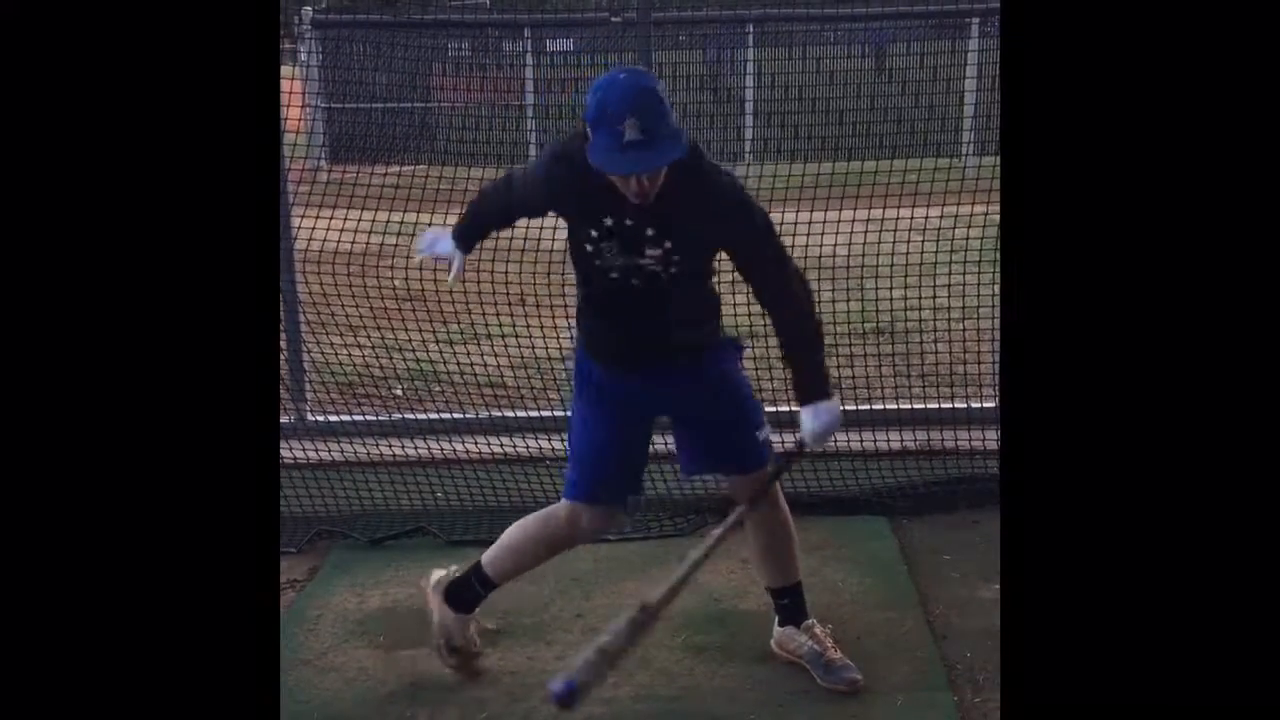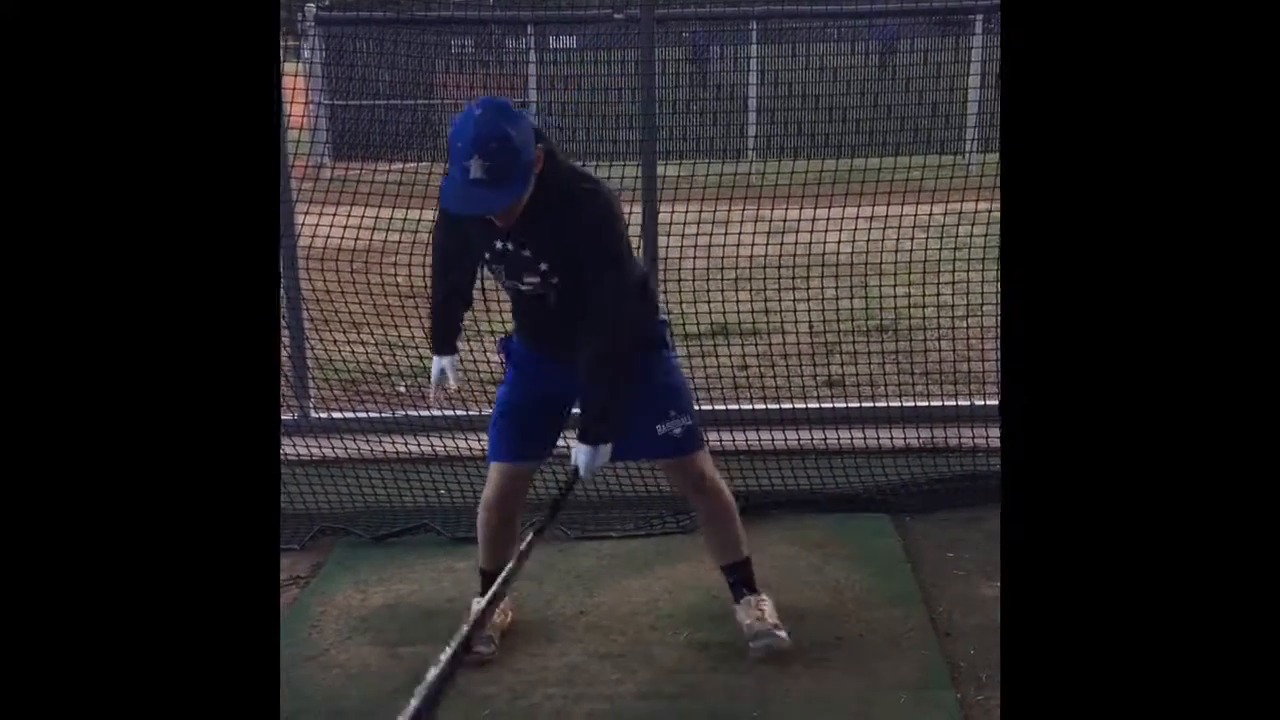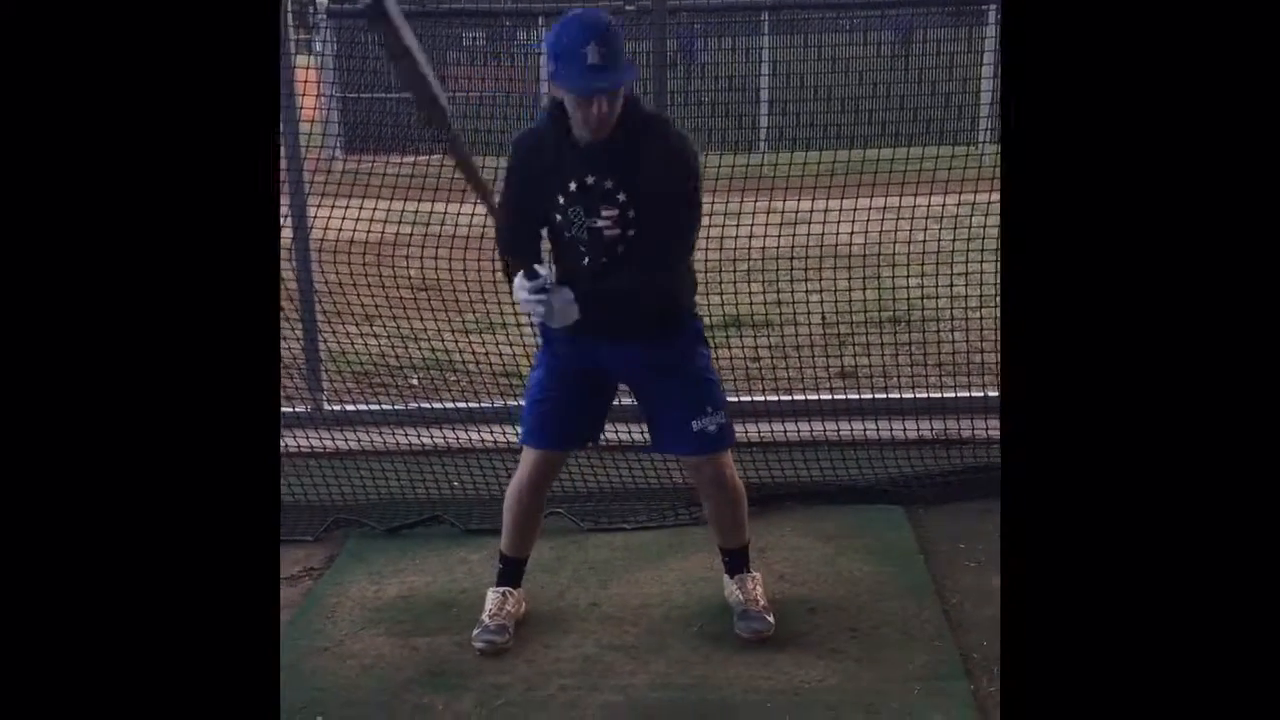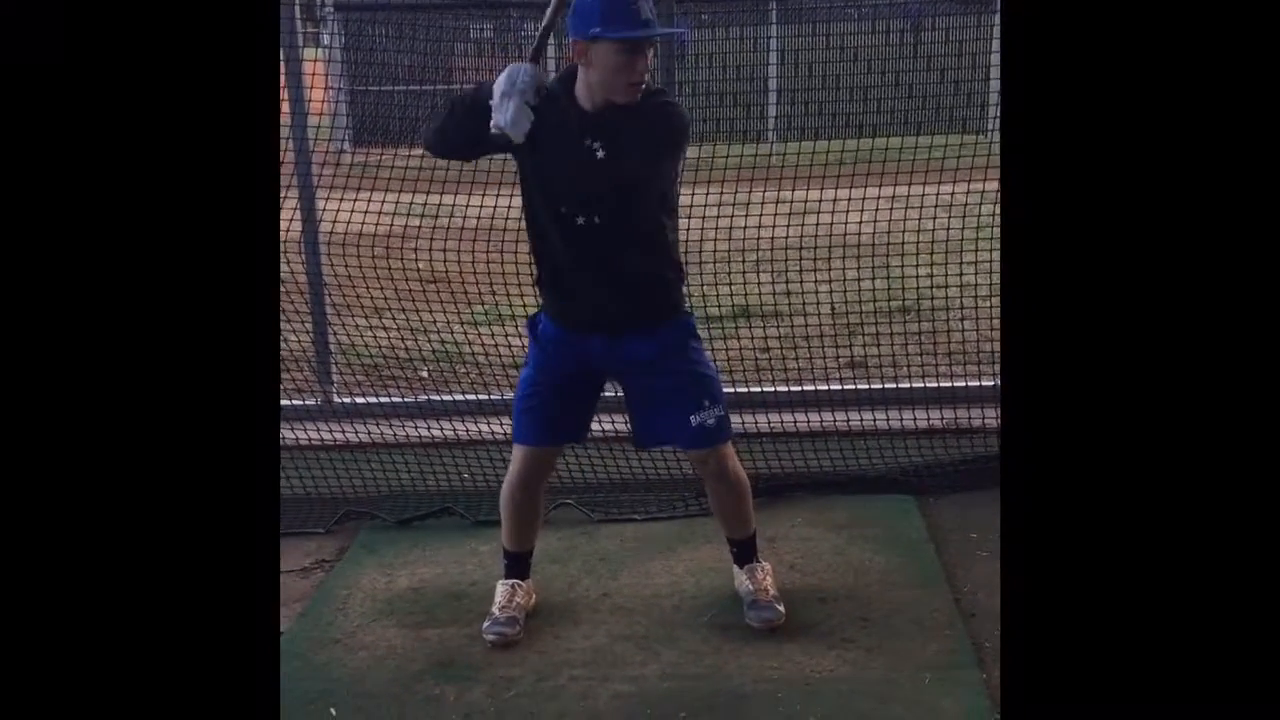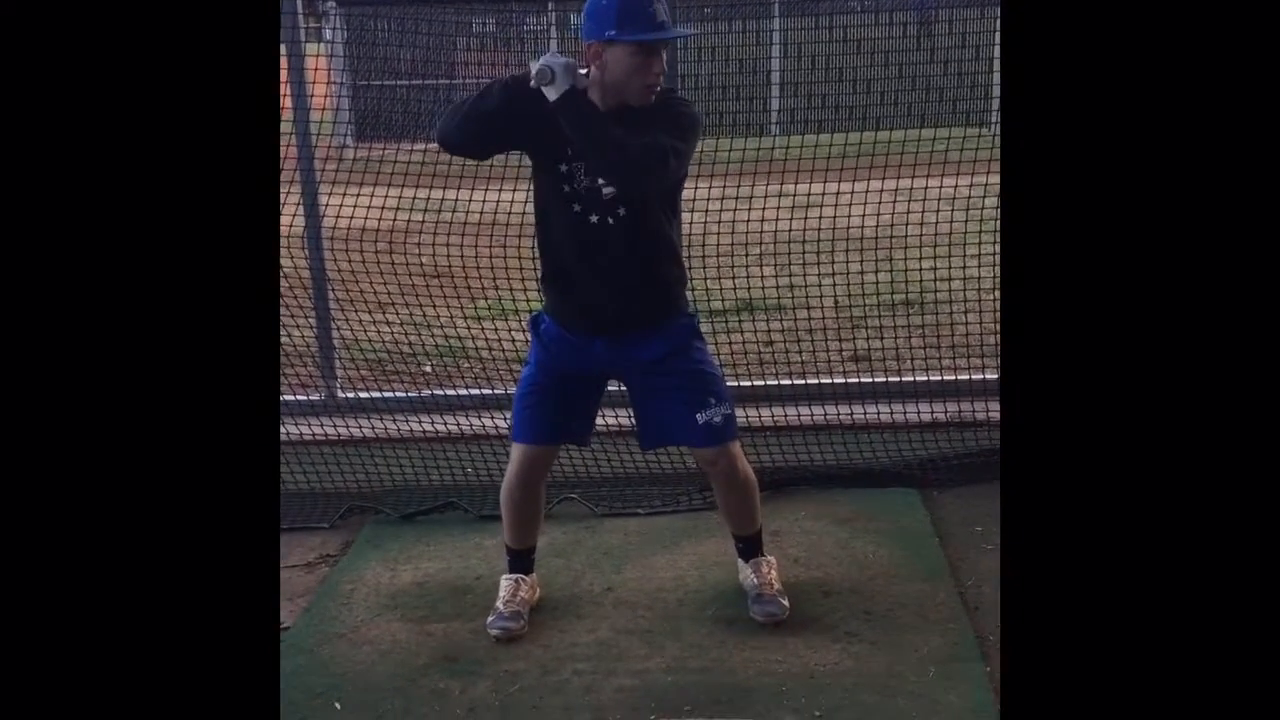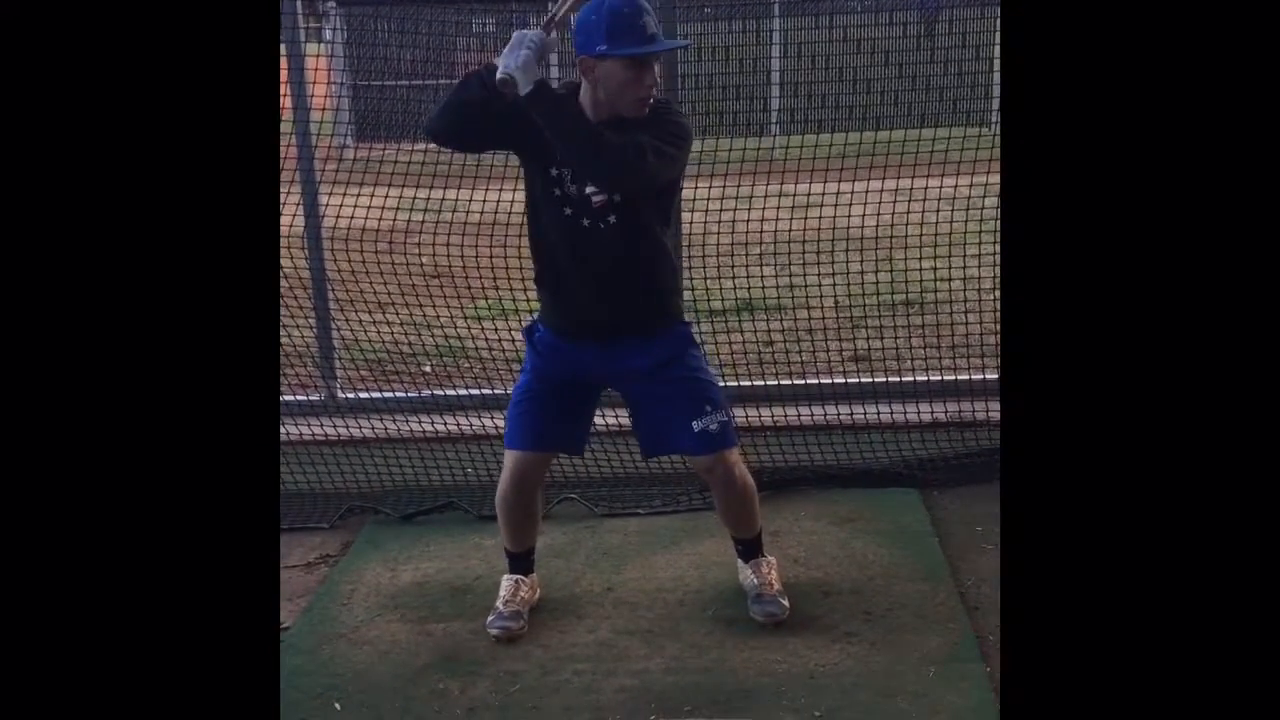
dt=0.5s
person 1, frame 1
left shoulder: (708, 188)
right shoulder: (566, 173)
left elbow: (781, 285)
right elbow: (505, 193)
left wrist: (815, 391)
right wrist: (459, 237)
left hip: (700, 353)
right hip: (613, 365)
left knee: (760, 485)
right knee: (586, 515)
left ankle: (794, 626)
right ankle: (456, 595)
person 1, frame 2
left shoulder: (588, 207)
right shoulder: (463, 204)
left elbow: (612, 323)
right elbow: (453, 270)
left wrist: (598, 429)
right wrist: (444, 346)
left hip: (629, 344)
right hip: (539, 348)
left knee: (692, 469)
right knee: (504, 483)
left ankle: (747, 597)
right ankle: (489, 601)
person 1, frame 3
left shoulder: (667, 149)
right shoulder: (535, 149)
left elbow: (669, 261)
right elbow: (515, 229)
left wrist: (584, 299)
right wrist: (524, 275)
left hip: (663, 331)
right hip: (573, 329)
left knee: (712, 465)
right knee: (536, 465)
left ankle: (740, 577)
right ankle: (506, 589)
person 1, frame 4
left shoulder: (661, 118)
right shoulder: (537, 107)
left elbow: (617, 192)
right elbow: (439, 140)
left wrist: (527, 134)
right wrist: (490, 94)
left hip: (654, 326)
right hip: (566, 326)
left knee: (714, 454)
right knee: (529, 460)
left ankle: (749, 567)
right ankle: (516, 581)
person 1, frame 5
left shoulder: (673, 117)
right shoulder: (546, 111)
left elbow: (639, 175)
right elbow: (454, 136)
left wrist: (567, 103)
right wrist: (527, 85)
left hip: (657, 327)
right hip: (568, 326)
left knee: (721, 454)
right knee: (527, 458)
left ankle: (754, 561)
right ankle: (519, 576)
person 1, frame 6
left shoulder: (665, 127)
right shoulder: (541, 116)
left elbow: (619, 169)
right elbow: (446, 128)
left wrist: (535, 93)
right wrist: (498, 70)
left hip: (654, 335)
right hip: (564, 335)
left knee: (721, 462)
right knee: (520, 470)
left ankle: (754, 562)
right ankle: (520, 575)
